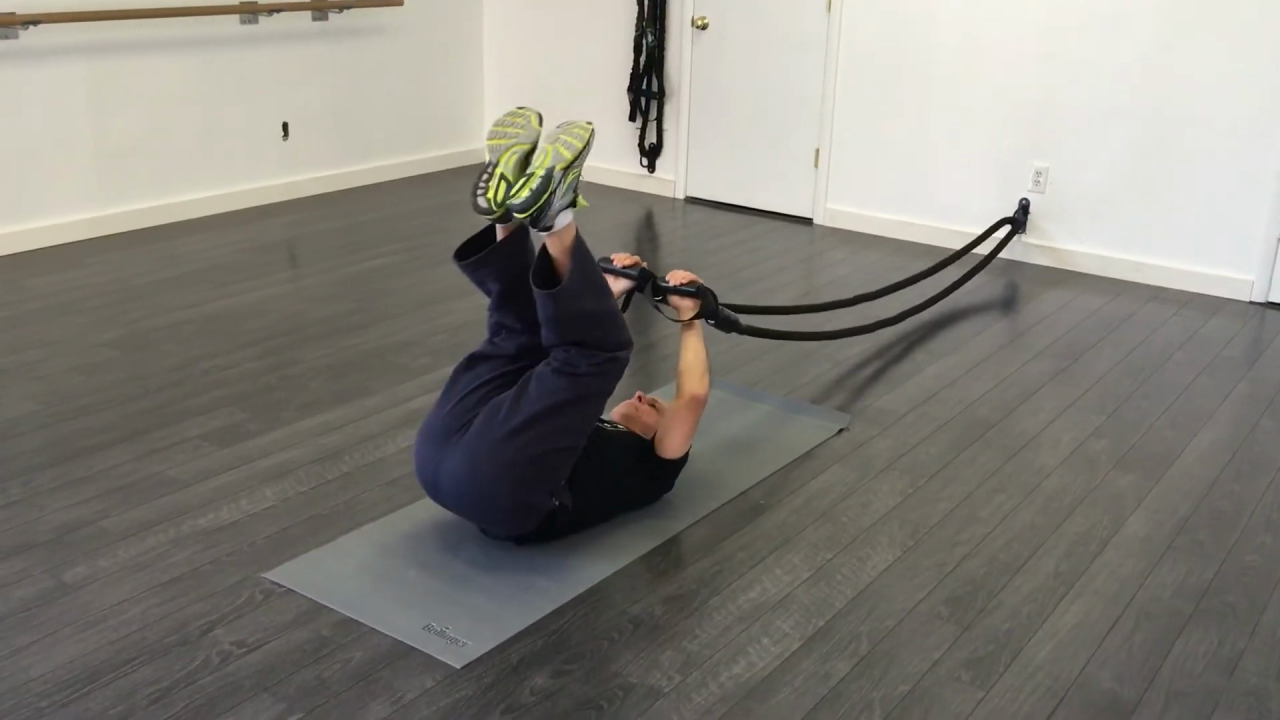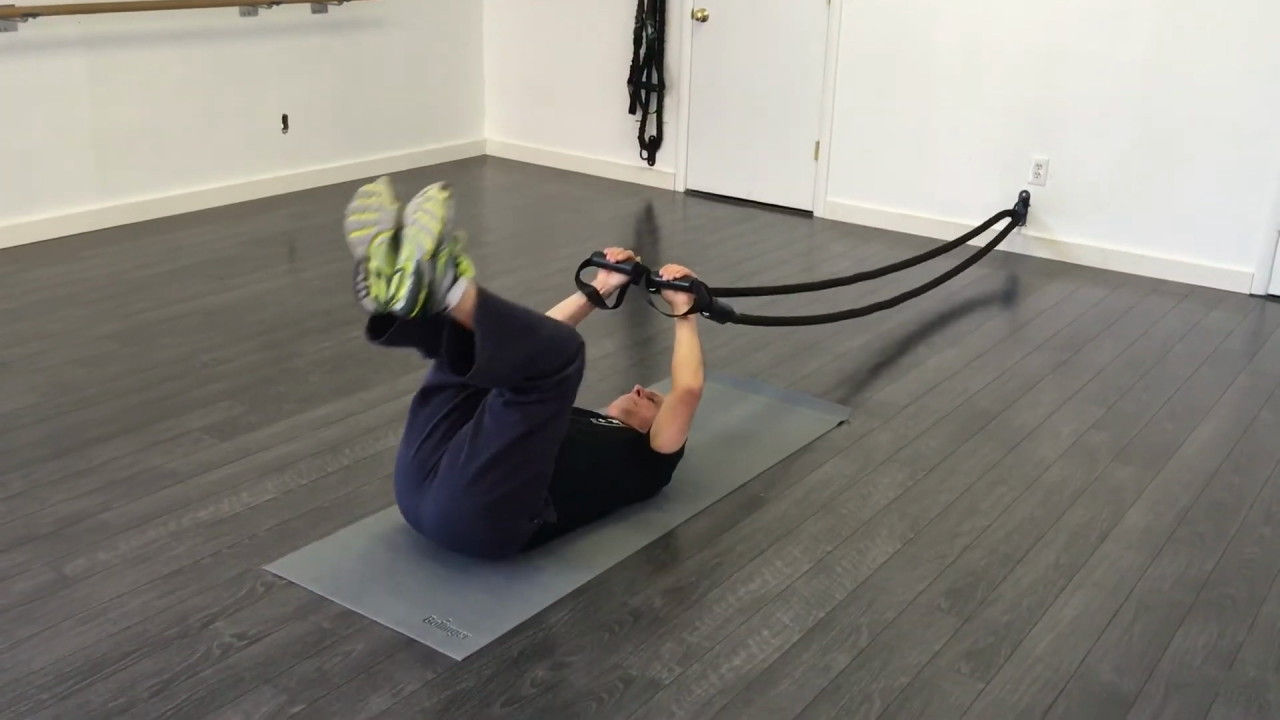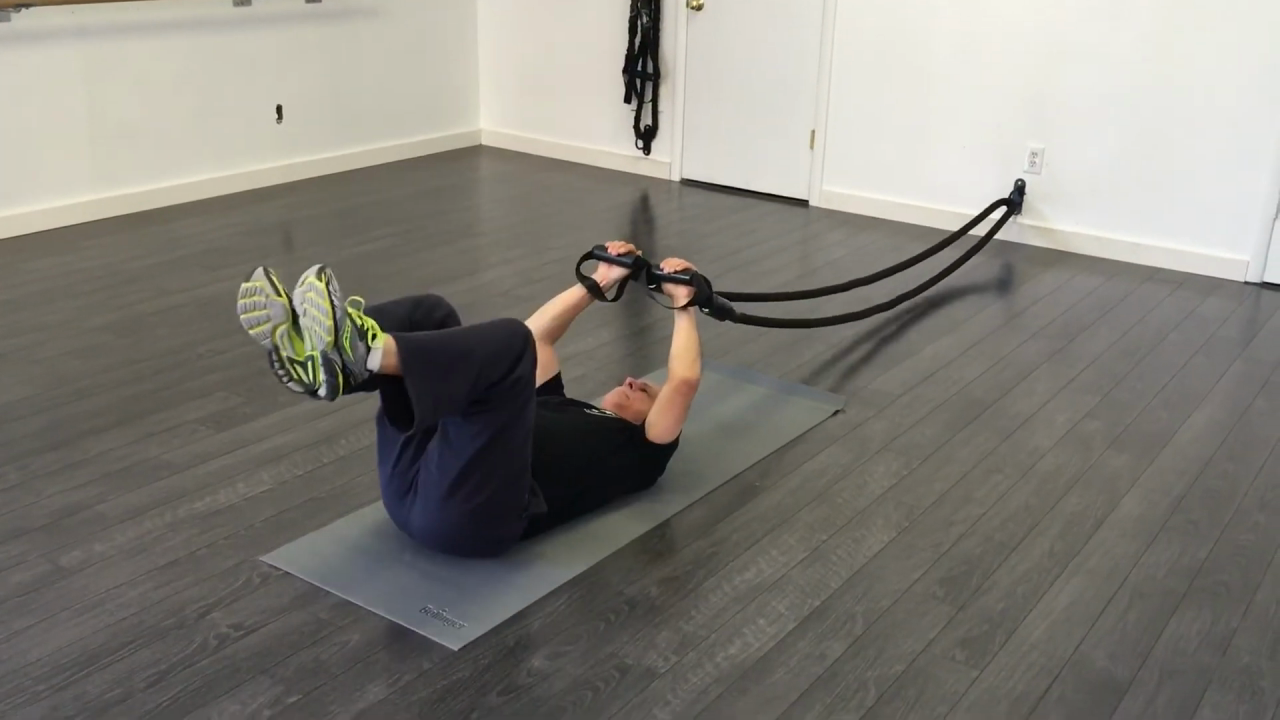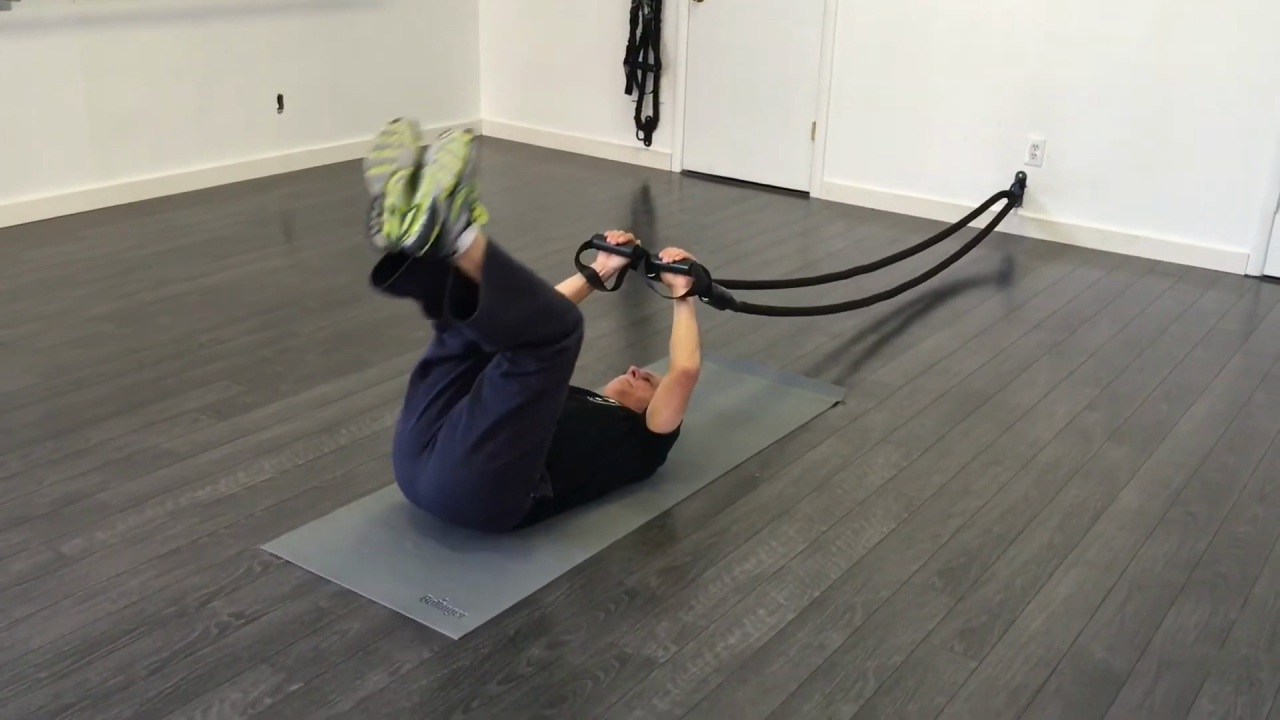
dt=0.5s
person 1, frame 1
left shoulder: (648, 465)
right shoulder: (585, 425)
left elbow: (693, 396)
right elbow: (570, 322)
left wrist: (688, 320)
right wrist: (606, 294)
left hip: (502, 483)
right hip: (442, 455)
left knee: (601, 343)
right knee: (525, 327)
left ankle: (554, 216)
right ankle: (509, 217)
person 1, frame 2
left shoulder: (645, 461)
right shoulder: (571, 420)
left elbow: (687, 390)
right elbow: (528, 342)
left wrist: (683, 313)
right wrist: (595, 291)
left hip: (479, 511)
right hip: (422, 484)
left knee: (556, 354)
right knee: (474, 342)
left ankle: (445, 286)
right ankle: (403, 294)
person 1, frame 3
left shoulder: (639, 454)
right shoulder: (562, 408)
left elbow: (684, 382)
right elbow: (536, 332)
left wrist: (682, 305)
right wrist: (596, 284)
left hip: (473, 514)
right hip: (411, 490)
left knee: (505, 346)
right knee: (426, 316)
left ankle: (358, 354)
right ankle: (321, 353)
person 1, frame 4
left shoulder: (640, 442)
right shoulder: (570, 401)
left elbow: (685, 371)
right elbow: (530, 316)
left wrist: (682, 298)
right wrist: (595, 274)
left hip: (479, 484)
right hip: (423, 457)
left knee: (553, 327)
left ankle: (455, 233)
right ankle: (412, 231)
